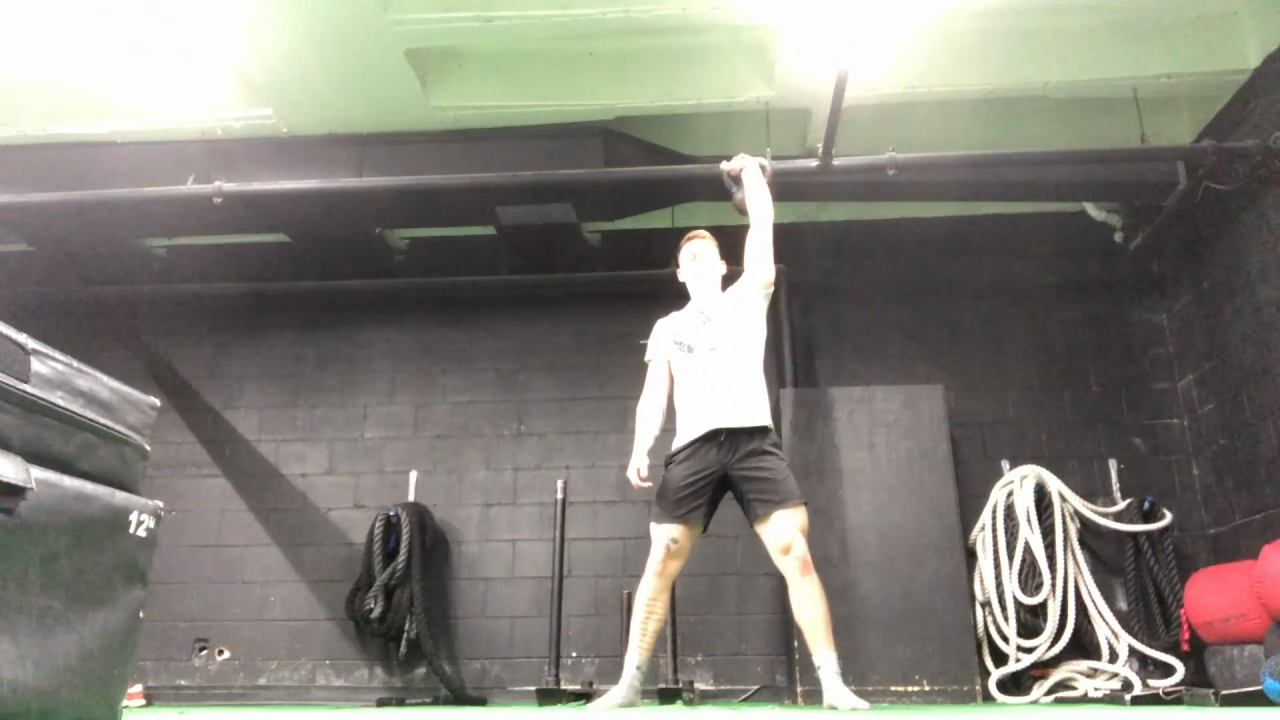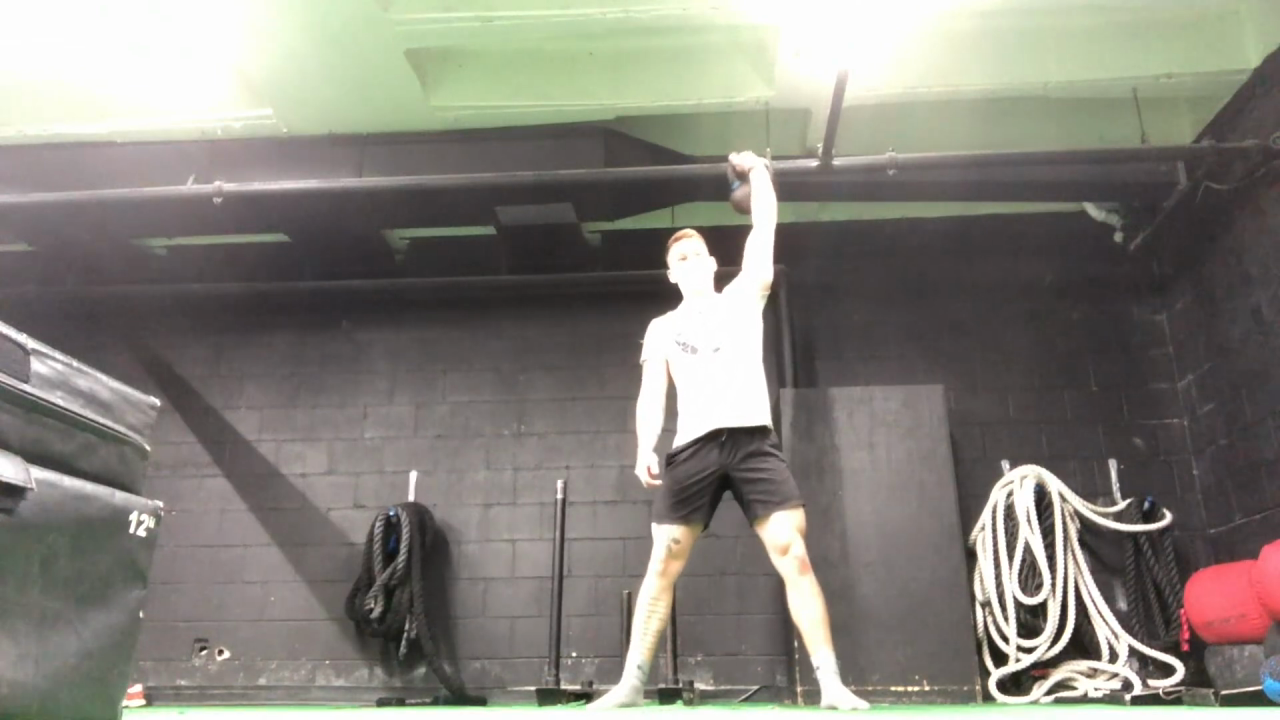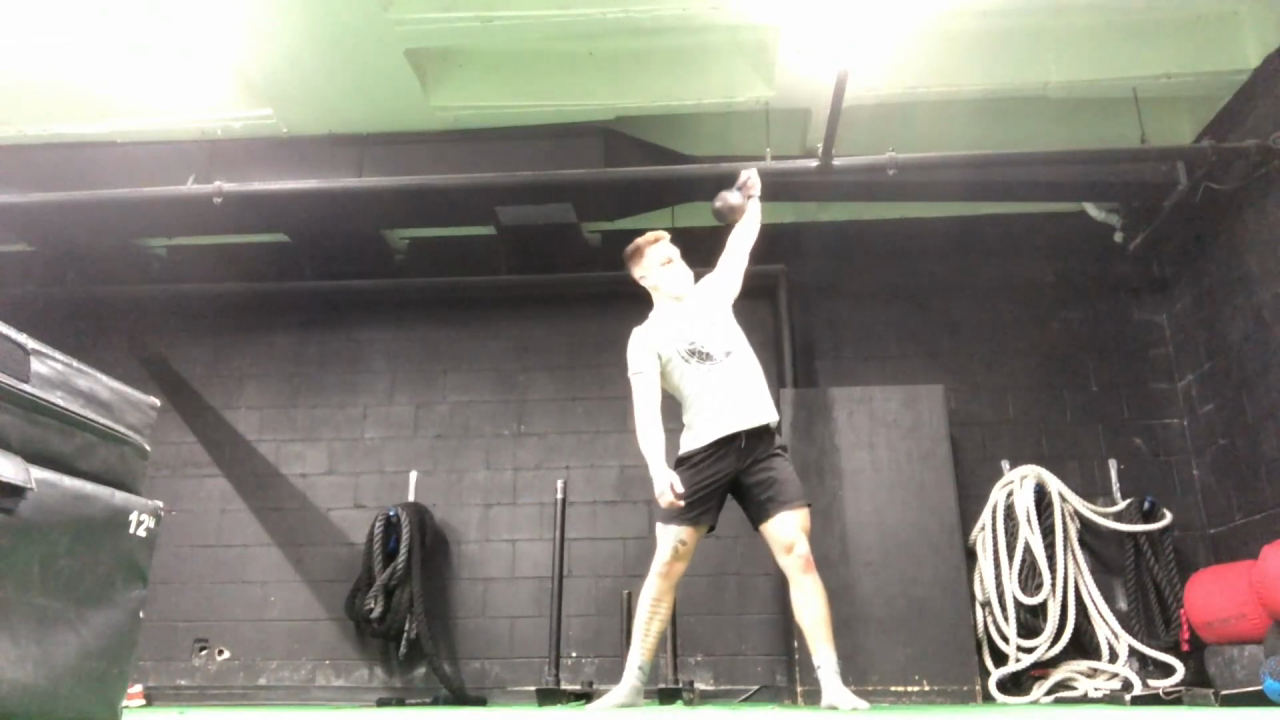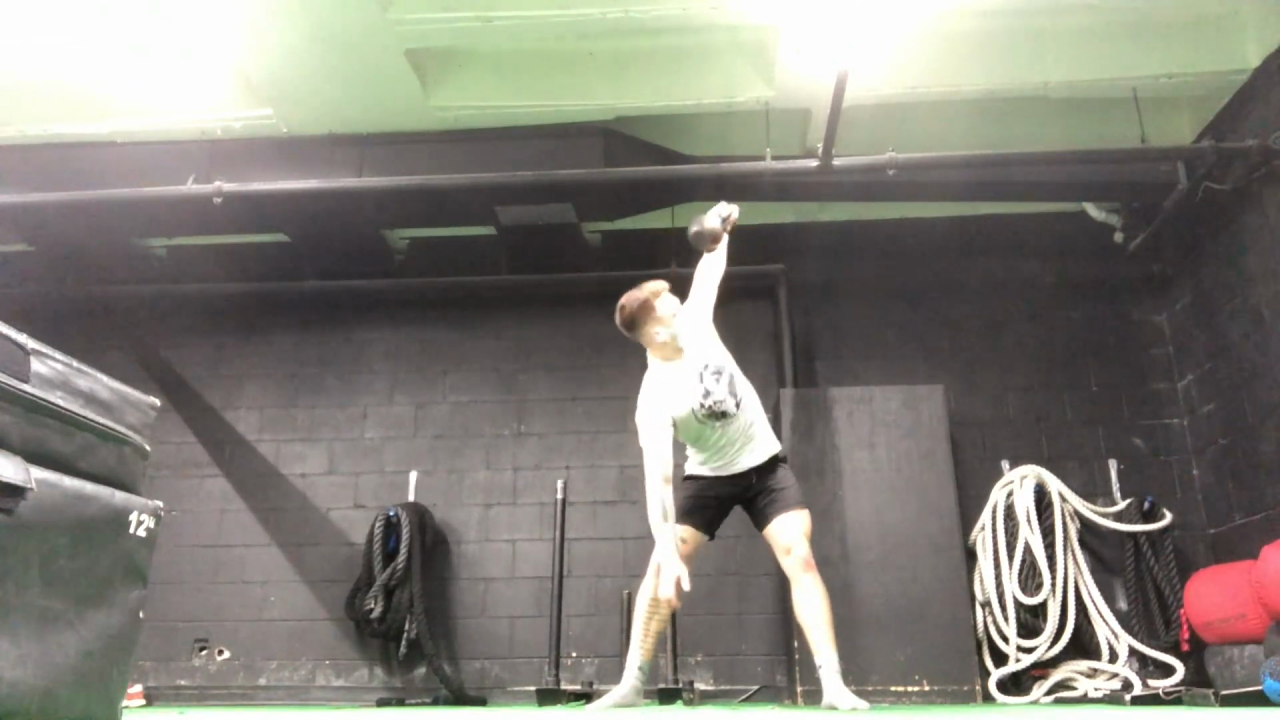
dt=0.7s
person 1, frame 1
left shoulder: (747, 299)
right shoulder: (667, 327)
left elbow: (762, 226)
right elbow: (654, 395)
left wrist: (750, 171)
right wrist: (640, 450)
left hip: (754, 441)
right hip: (693, 448)
left knee: (796, 556)
right knee: (661, 564)
left ankle: (832, 683)
right ankle: (630, 683)
person 1, frame 2
left shoulder: (743, 299)
right shoulder: (661, 328)
left elbow: (764, 229)
right elbow: (651, 393)
left wrist: (756, 170)
right wrist: (645, 447)
left hip: (753, 441)
right hip: (693, 448)
left knee: (794, 556)
right knee: (663, 564)
left ankle: (831, 684)
right ankle: (631, 684)
person 1, frame 3
left shoulder: (711, 295)
right shoulder: (646, 338)
left elbow: (741, 242)
right elbow: (646, 409)
left wrist: (751, 198)
right wrist: (659, 469)
left hip: (761, 442)
right hip: (702, 452)
left knee: (797, 555)
right knee: (667, 563)
left ankle: (832, 684)
right ankle: (632, 683)
person 1, frame 4
left shoulder: (694, 326)
right shoulder: (656, 398)
left elbow: (710, 271)
right elbow: (657, 478)
right wrist: (668, 552)
left hip: (765, 464)
right hip: (710, 476)
left knee: (800, 558)
right knee: (661, 568)
left ankle: (833, 685)
right ankle: (631, 684)
